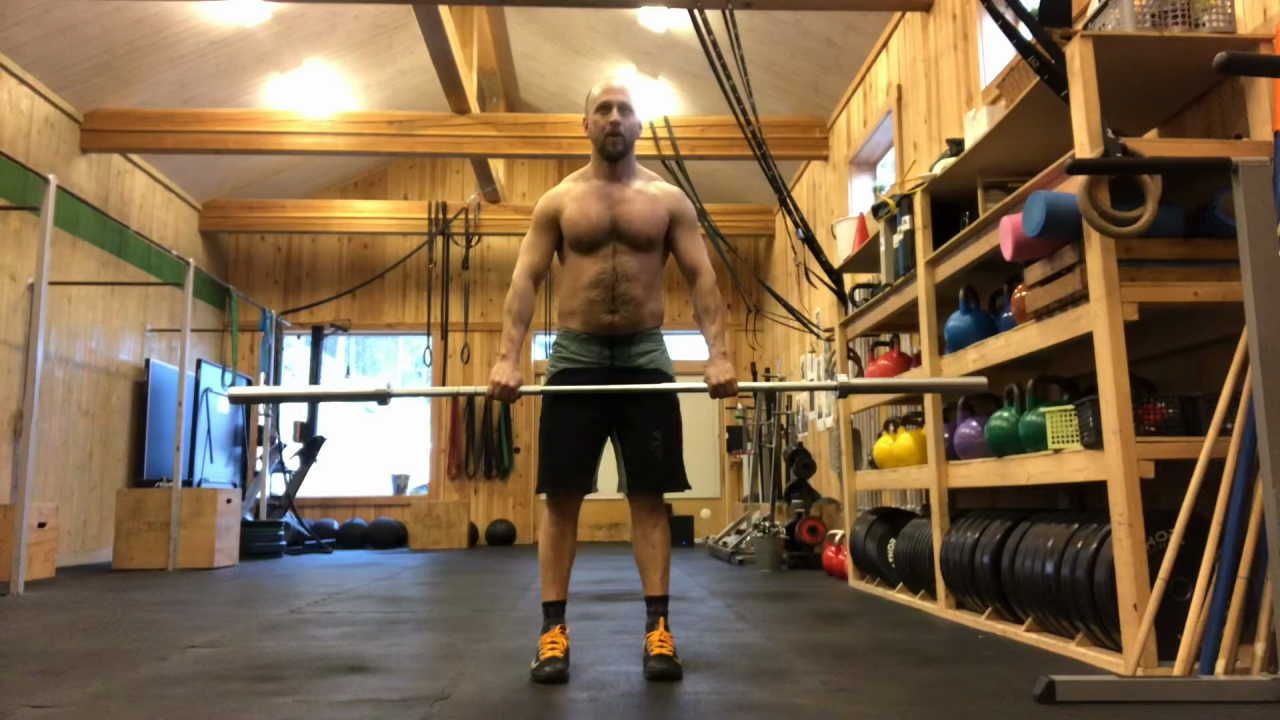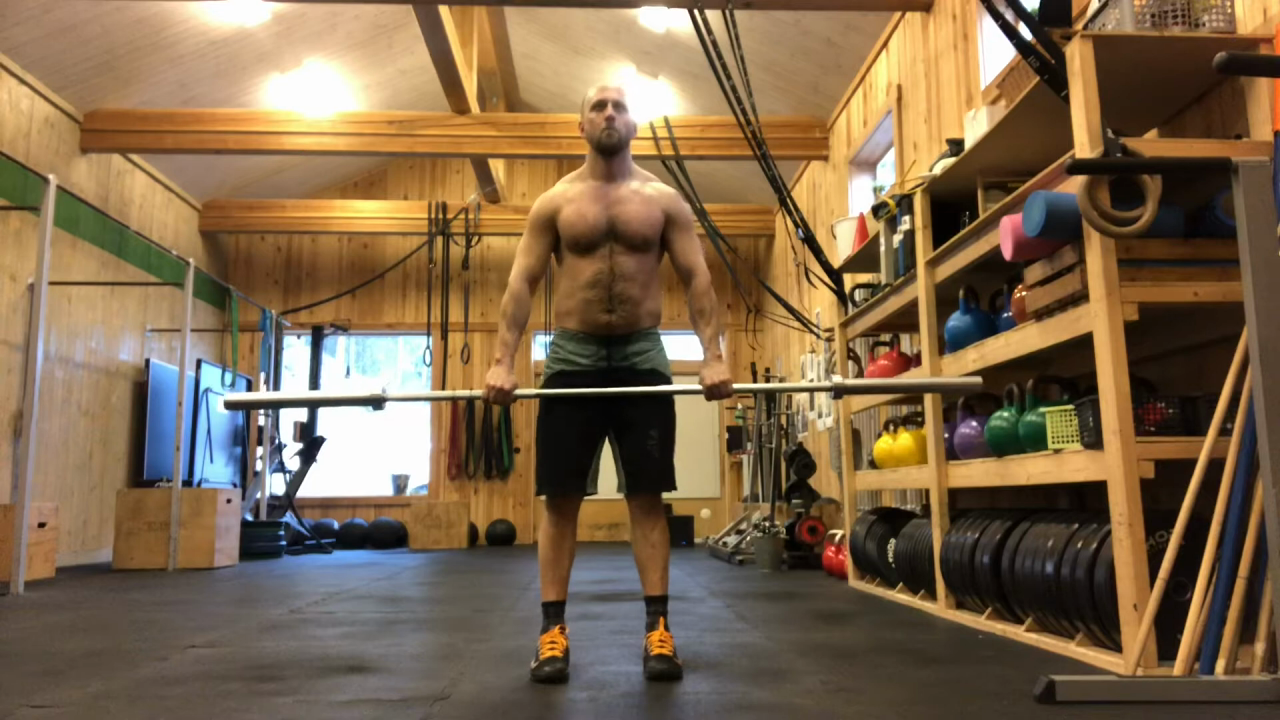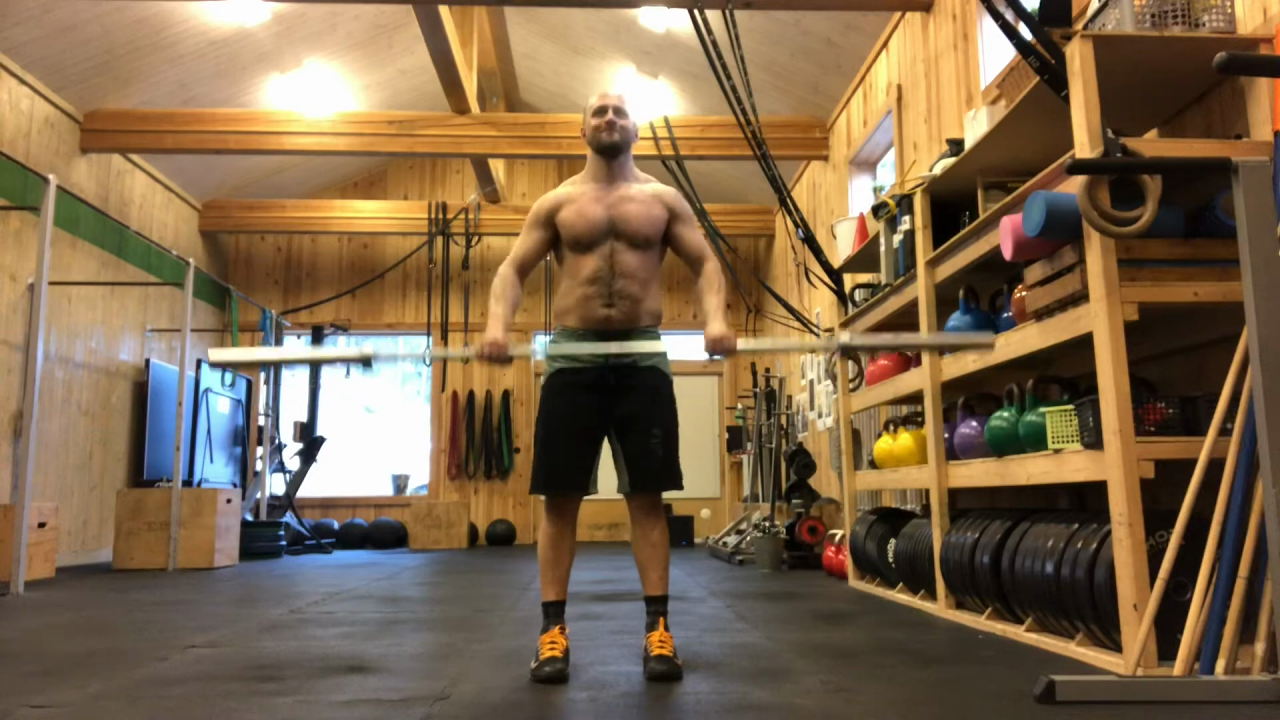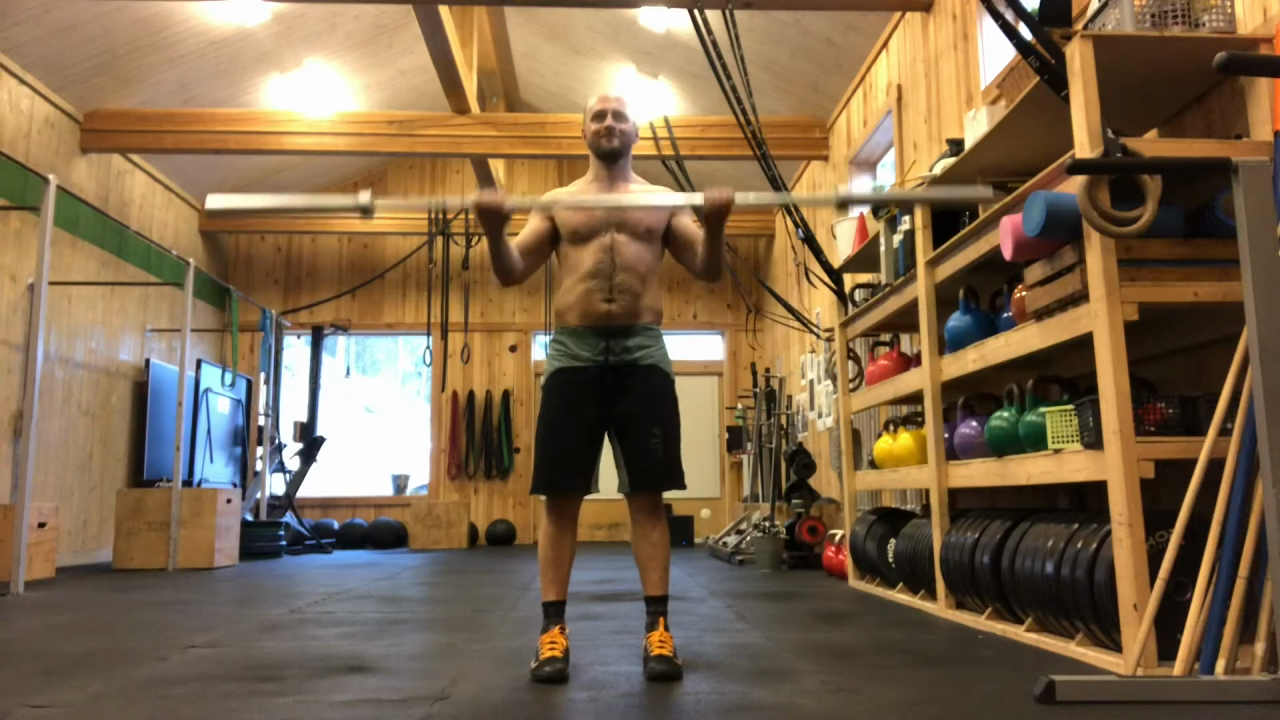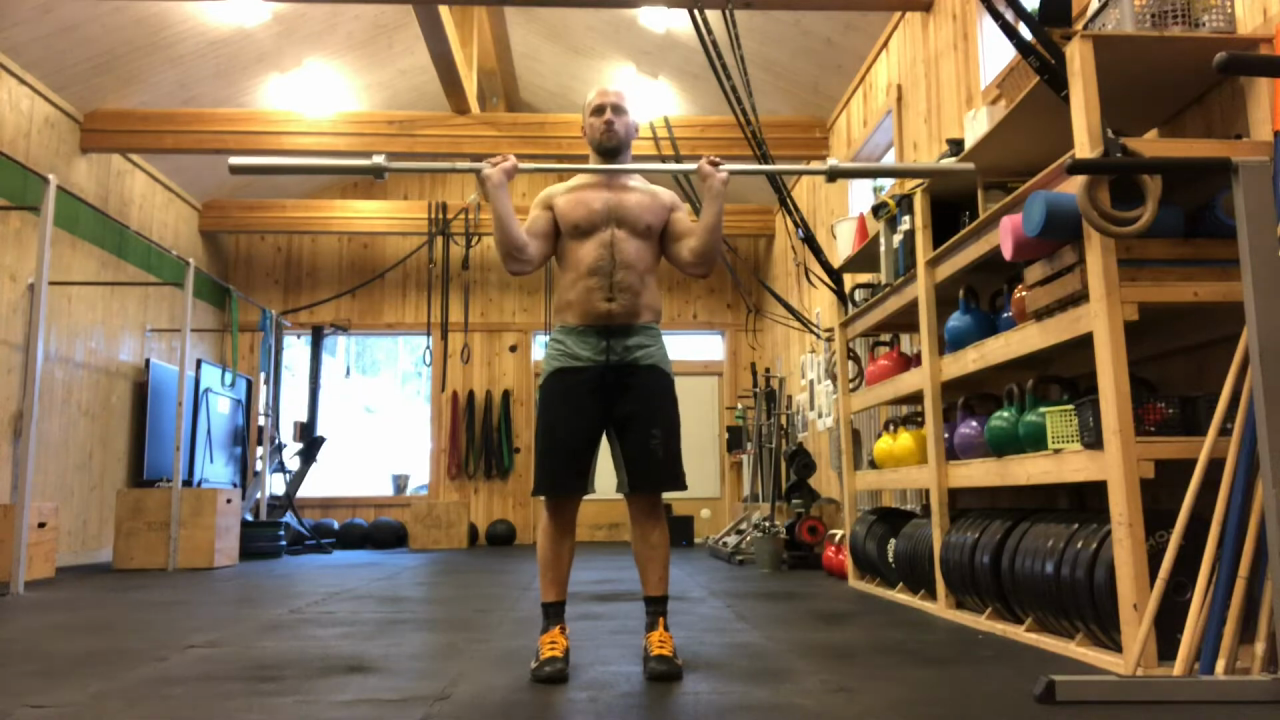
dt=0.3s
person 1, frame 1
left shoulder: (668, 199)
right shoulder: (557, 201)
left elbow: (701, 276)
right elbow: (525, 279)
left wrist: (719, 354)
right wrist: (507, 357)
left hip: (645, 357)
right hip: (574, 358)
left knee: (649, 497)
right knee: (561, 498)
left ankle: (657, 628)
right ankle: (553, 630)
person 1, frame 2
left shoulder: (664, 199)
right shoulder: (554, 201)
left elbow: (697, 278)
right elbow: (522, 282)
left wrist: (713, 355)
right wrist: (502, 360)
left hip: (641, 357)
right hip: (572, 357)
left knee: (647, 496)
right knee: (560, 498)
left ankle: (657, 628)
right ankle: (553, 630)
person 1, frame 3
left shoulder: (664, 199)
right shoulder: (556, 202)
left elbow: (706, 262)
right elbow: (512, 268)
left wrist: (717, 316)
right wrist: (497, 323)
left hip: (642, 356)
right hip: (572, 355)
left knee: (647, 494)
right knee: (560, 496)
left ankle: (657, 628)
right ankle: (553, 629)
person 1, frame 4
left shoulder: (663, 201)
right shoulder: (557, 202)
left elbow: (707, 269)
right elbow: (512, 270)
left wrist: (717, 222)
right wrist: (493, 227)
left hip: (642, 353)
right hip: (574, 353)
left knee: (648, 494)
right knee: (561, 495)
left ankle: (657, 627)
right ankle: (553, 628)
person 1, frame 5
left shoulder: (663, 198)
right shoulder: (556, 197)
left elbow: (701, 262)
right elbow: (518, 260)
left wrist: (714, 194)
right wrist: (497, 192)
left hip: (642, 352)
right hip: (573, 352)
left knee: (648, 495)
right knee: (560, 496)
left ankle: (657, 628)
right ankle: (553, 630)
